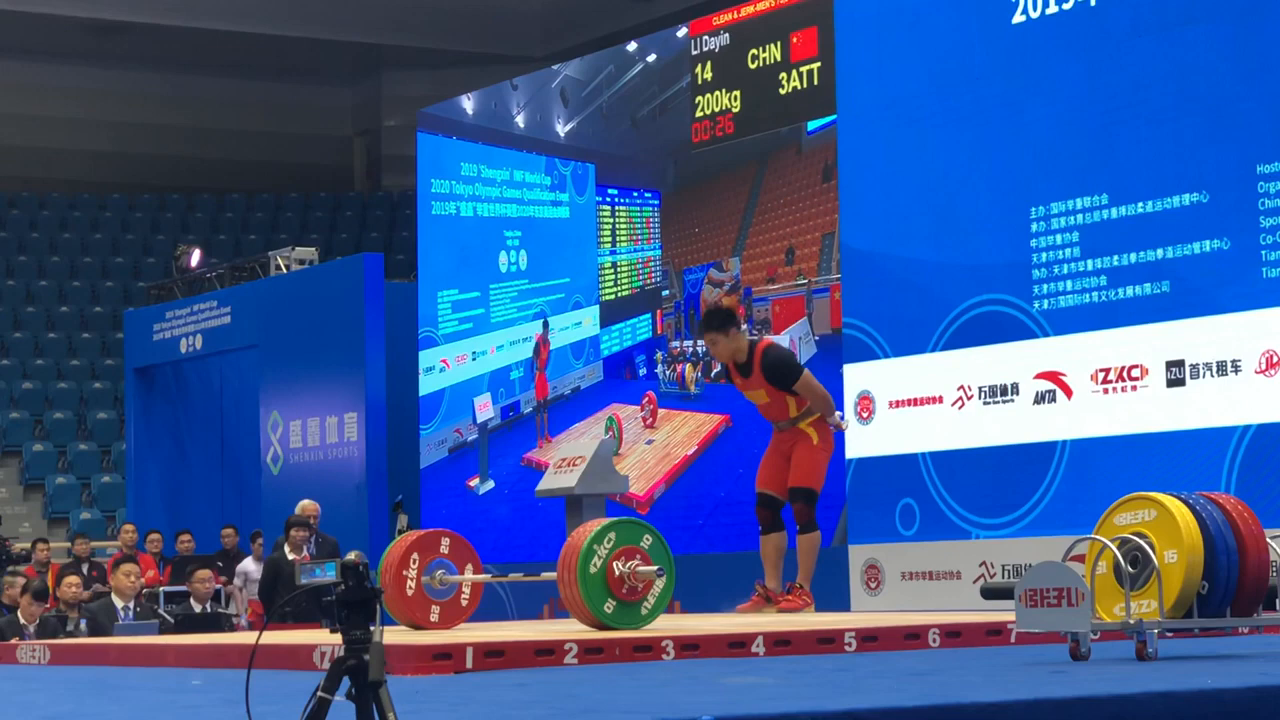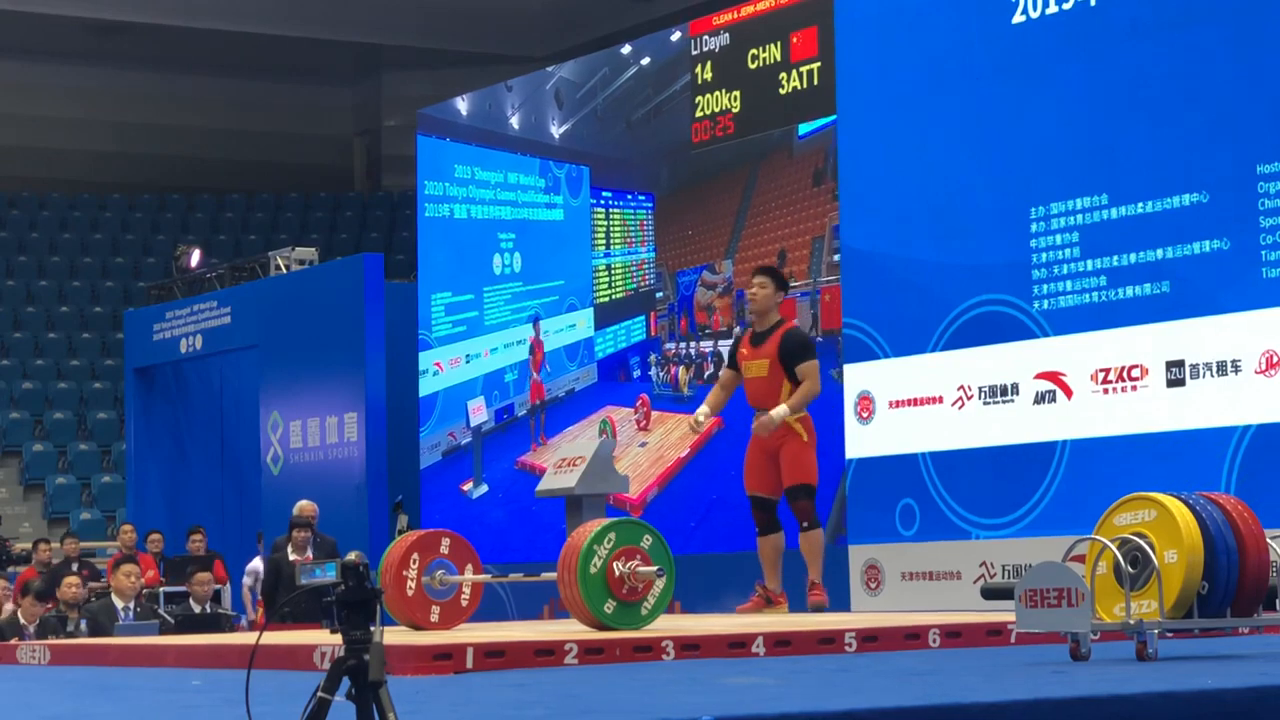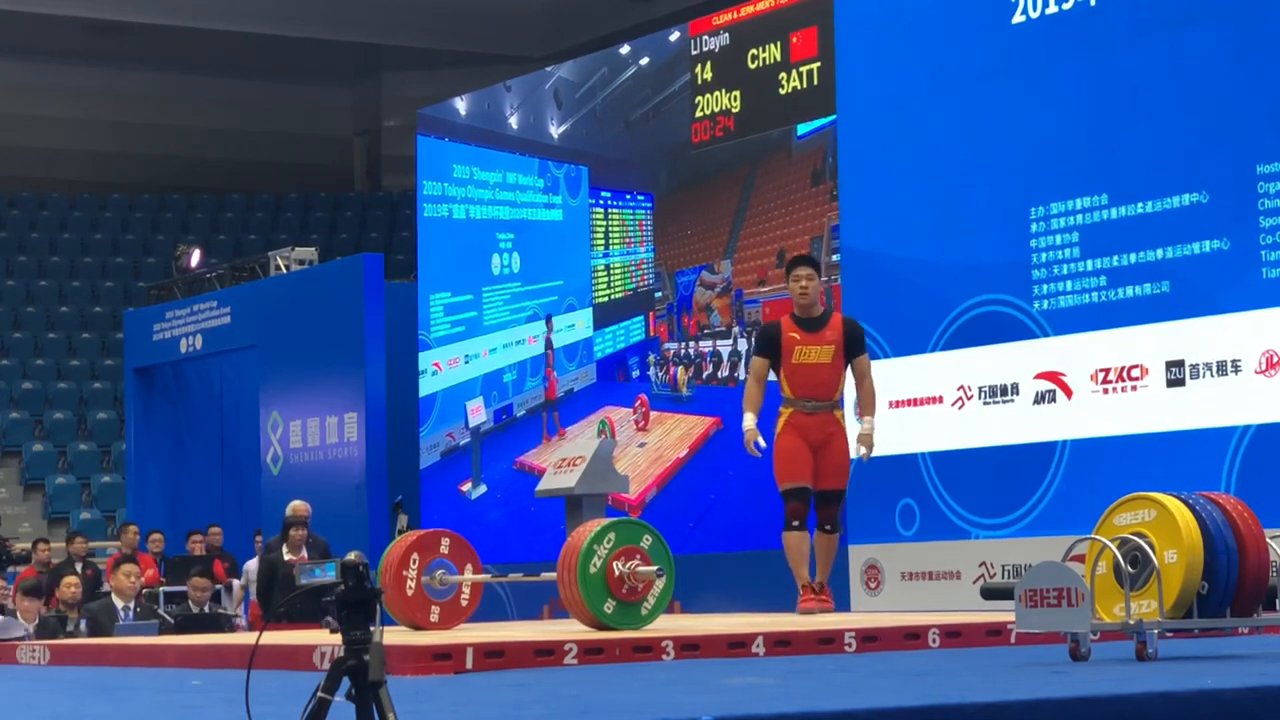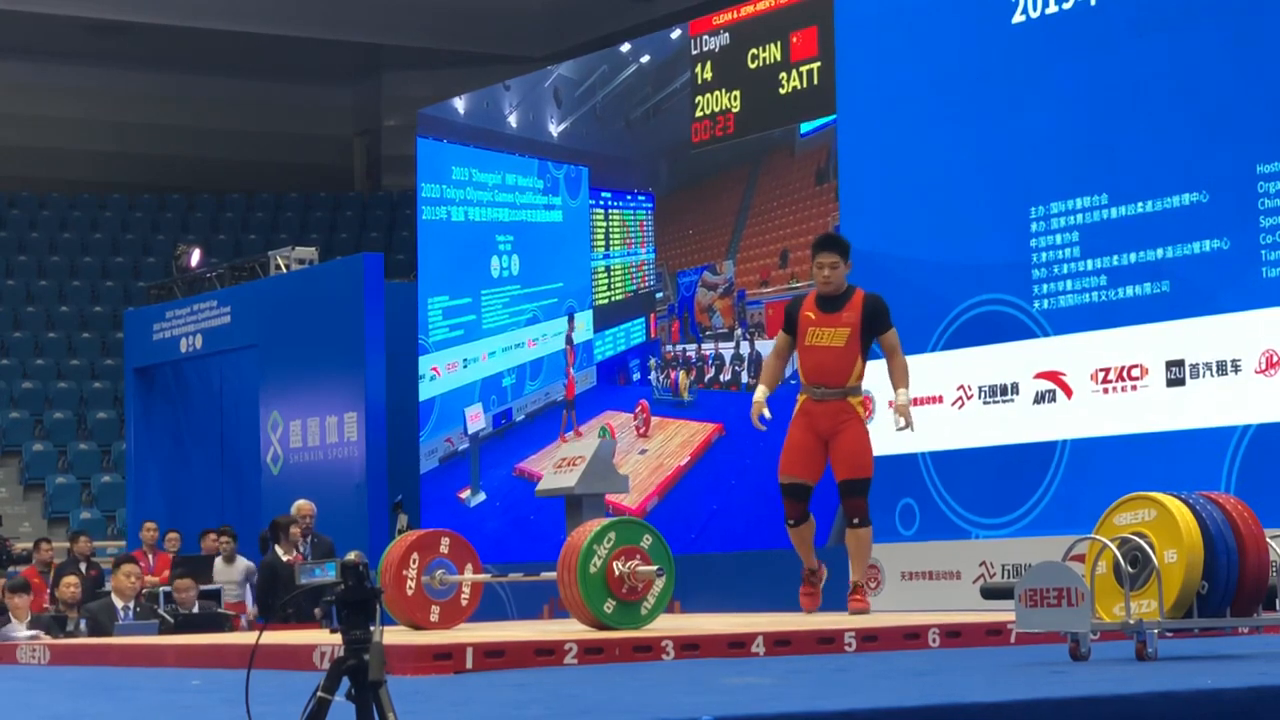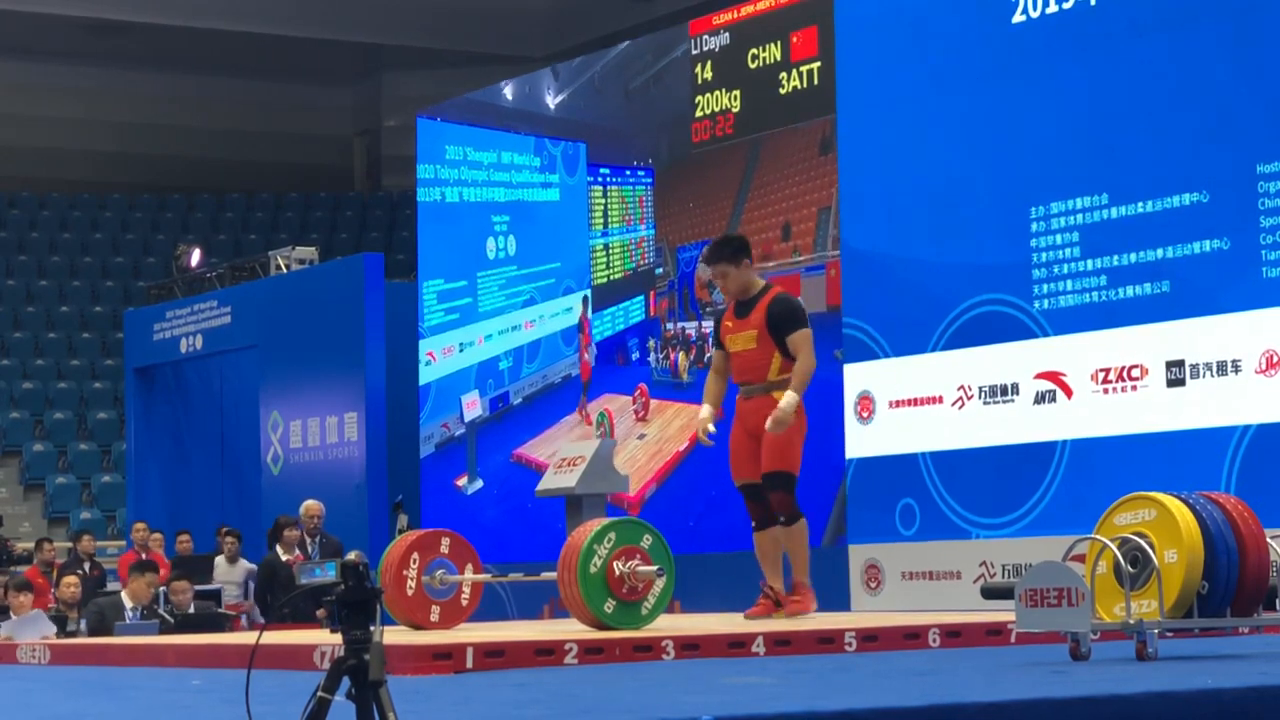
dt=1s
person 1, frame 1
left shoulder: (774, 358)
right shoulder: (730, 366)
left elbow: (818, 393)
left wrist: (832, 420)
left hip: (810, 432)
right hip: (781, 434)
left knee: (802, 507)
right knee: (766, 508)
left ankle: (802, 589)
right ankle: (771, 590)
person 1, frame 2
left shoulder: (794, 337)
right shoulder: (741, 343)
left elbow: (811, 384)
right elbow: (724, 386)
left wrist: (780, 414)
right wrist: (702, 412)
left hip: (793, 428)
right hip: (760, 432)
left knee: (802, 505)
right knee: (762, 512)
left ankle: (815, 585)
right ankle: (772, 593)
person 1, frame 3
left shoulder: (847, 328)
right shoulder: (772, 332)
left elbow: (863, 378)
right elbow: (756, 379)
left wrist: (867, 426)
right wrist: (750, 422)
left hip: (831, 424)
right hip: (792, 425)
left knee: (830, 510)
right knee: (796, 508)
left ankle: (822, 584)
right ankle: (805, 588)
person 1, frame 4
left shoulder: (869, 305)
right shoulder: (798, 306)
left elbow: (893, 352)
right elbow: (779, 354)
left wrist: (902, 397)
right wrist: (761, 394)
left hip: (848, 411)
right hip: (807, 409)
left knee: (854, 501)
right knee: (792, 497)
left ankle: (857, 587)
right ankle: (812, 571)
person 1, frame 5
left shoulder: (781, 304)
right shoulder: (725, 316)
left elbow: (806, 358)
right elbow: (719, 371)
left wrist: (789, 403)
right wrist: (707, 410)
left hip: (778, 408)
right hip: (745, 411)
left knee: (780, 497)
right knee: (756, 504)
left ankle: (802, 584)
right ankle: (777, 594)
